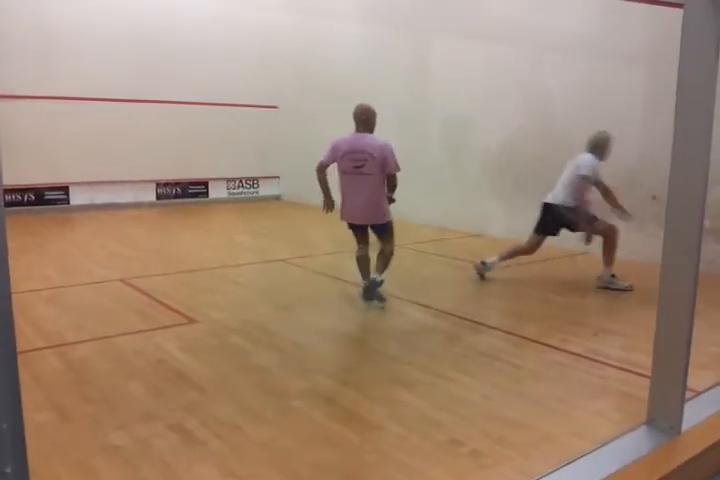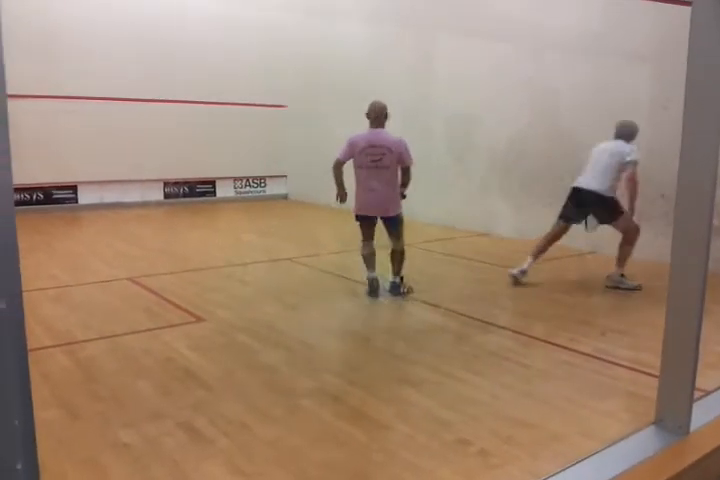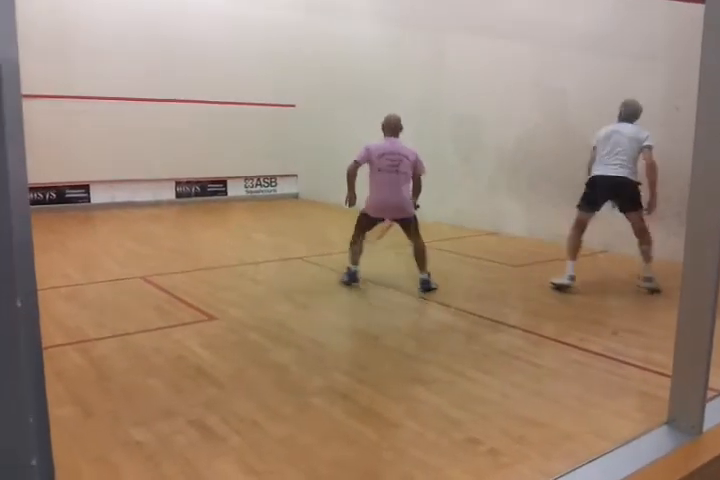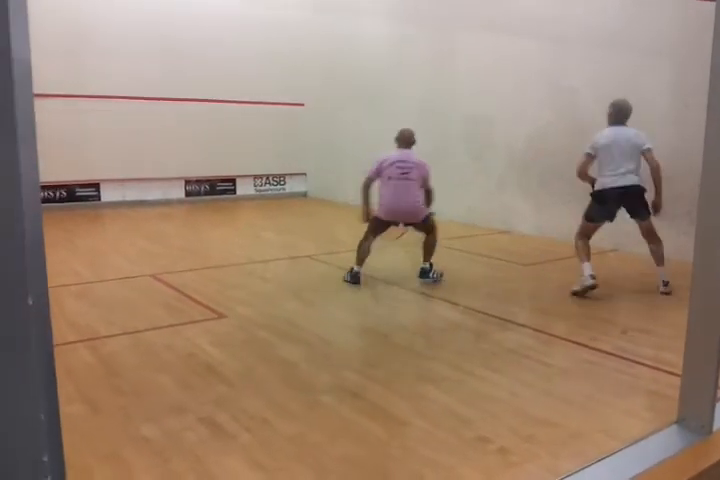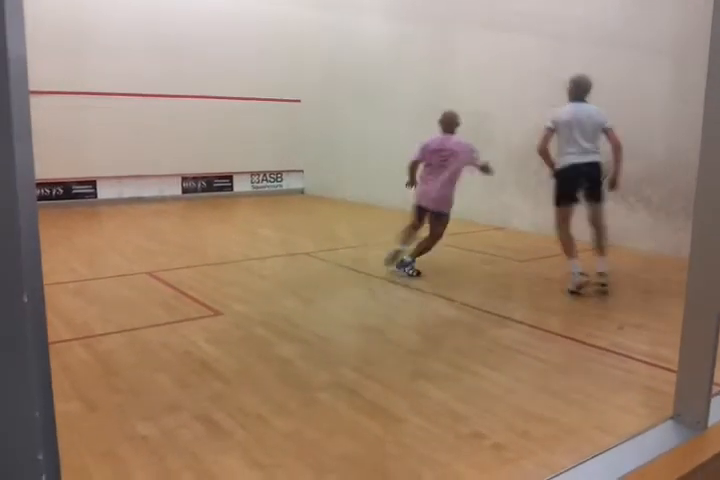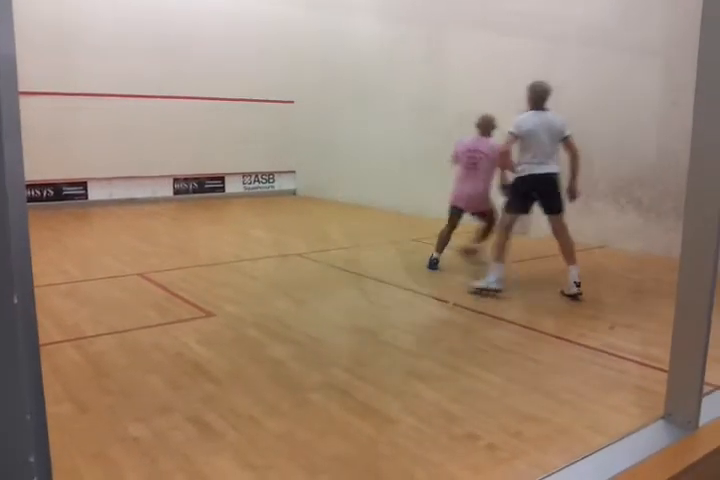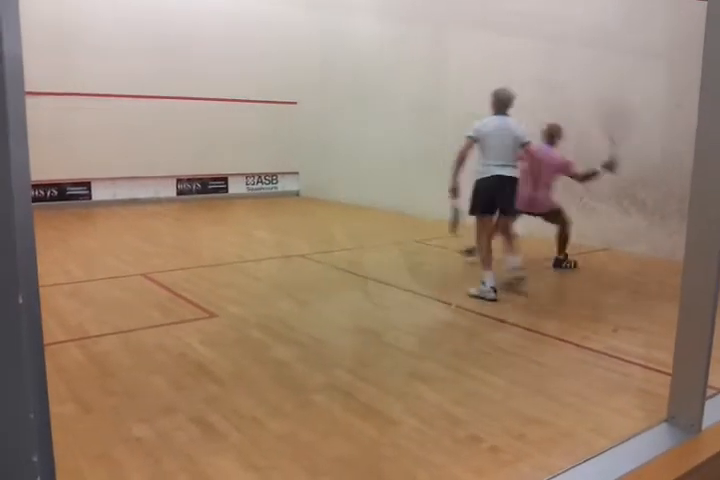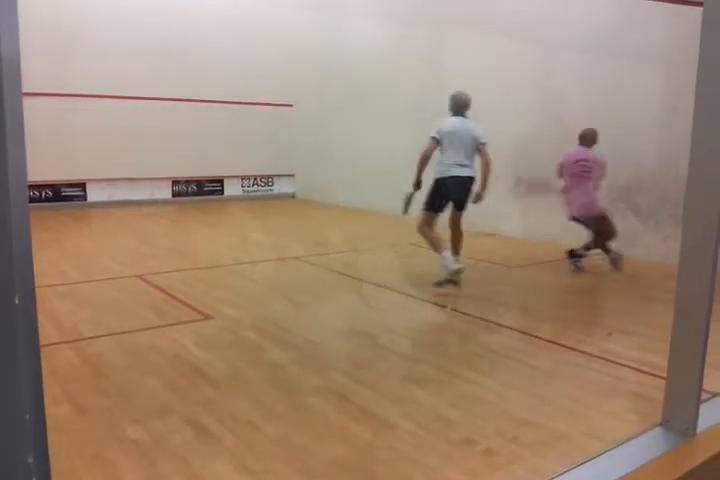
dt=0.2s
person 1, frame 1
left shoulder: (586, 162)
right shoulder: (590, 162)
left elbow: (604, 190)
right elbow: (580, 194)
left wrist: (619, 208)
right wrist: (587, 225)
left hip: (553, 205)
right hip: (562, 208)
left knee: (530, 246)
right knee: (610, 231)
left ankle: (489, 264)
right ankle: (607, 277)
person 1, frame 2
left shoulder: (600, 147)
right shoulder: (630, 150)
right elbow: (631, 178)
right wrist: (630, 209)
left hip: (579, 190)
right hip: (600, 195)
left knee: (554, 234)
right knee: (632, 230)
left ankle: (524, 268)
right ankle: (616, 276)
person 1, frame 3
left shoulder: (604, 131)
right shoulder: (641, 134)
left elbow: (591, 164)
right elbow: (650, 163)
right wrist: (653, 196)
left hip: (598, 179)
right hip: (625, 181)
left knee: (577, 227)
right knee: (641, 231)
left ankle: (569, 275)
right ankle: (648, 277)
person 1, frame 4
left shoulder: (599, 137)
right shoulder: (637, 136)
left elbow: (581, 171)
right elbow: (655, 165)
left wrist: (595, 183)
right wrist: (658, 196)
left hip: (605, 189)
right hip: (633, 189)
left knee: (581, 236)
right knee: (652, 237)
left ankle: (588, 276)
right ankle: (664, 281)
person 1, frame 5
left shoulder: (560, 114)
right shoulder: (598, 113)
left elbow: (542, 146)
right elbow: (616, 144)
left wrist: (553, 166)
right wrist: (616, 174)
left hip: (566, 169)
right hip: (592, 168)
left knee: (562, 225)
right knee: (597, 223)
left ankle: (578, 274)
right ankle: (602, 273)
person 1, frame 6
left shoulder: (522, 121)
right shoulder: (557, 121)
left elbow: (505, 150)
right elbow: (574, 153)
right wrist: (573, 183)
left hip: (526, 178)
right hip: (549, 178)
left knee: (504, 229)
right knee: (561, 232)
left ankle: (493, 280)
right ankle: (574, 282)
person 1, frame 7
left shoulder: (482, 125)
right shoulder: (516, 128)
left elbow: (463, 152)
left wrist: (454, 180)
left hip: (487, 180)
right hip: (509, 181)
left knee: (483, 235)
right knee: (505, 229)
left ankle: (489, 286)
right ankle: (515, 268)
person 1, frame 8
left shoulder: (444, 126)
right shoulder: (474, 129)
left elbow: (427, 153)
right elbow: (486, 160)
left wrist: (418, 177)
right wrist: (482, 188)
left hip: (446, 179)
right hip: (466, 179)
left knee: (425, 226)
right knee: (455, 224)
left ankle: (449, 264)
right ankle: (452, 266)
person 2, frame 1
left shoulder: (339, 144)
right shoulder: (383, 147)
left elbow: (320, 169)
right elbow: (392, 179)
left wrist: (327, 196)
right wrist: (390, 194)
left hip: (351, 209)
right hip: (377, 209)
left knee: (362, 246)
right knee: (388, 245)
left ankle: (368, 285)
right ankle: (375, 280)
person 2, frame 2
left shoulder: (355, 141)
right shoulder: (398, 142)
left elbow: (337, 165)
right elbow: (406, 172)
left wrist: (340, 189)
right wrist: (402, 190)
left hip: (364, 202)
right hip: (390, 202)
left knee: (367, 241)
right knee: (397, 242)
left ankle: (372, 278)
right ankle: (396, 282)
person 2, frame 3
left shoulder: (371, 149)
right shoulder: (411, 153)
left elbow: (352, 169)
right elbow: (417, 182)
left wrist: (351, 192)
right wrist: (414, 200)
left hip: (376, 204)
right hip: (402, 205)
left knee: (358, 234)
right knee: (416, 238)
left ankle: (352, 272)
right ankle: (424, 278)
person 2, frame 4
left shoulder: (385, 160)
right shoulder: (421, 164)
left elbow: (367, 184)
right elbow: (428, 190)
left wrist: (366, 208)
right wrist: (426, 209)
left hip: (388, 209)
right hip: (415, 209)
left knee: (368, 237)
right knee: (432, 232)
left ankle: (355, 272)
right ankle: (426, 268)
person 2, frame 5
left shoulder: (428, 144)
right shoulder: (466, 147)
left elbow: (413, 164)
right elbow: (482, 167)
left wrist: (412, 179)
right wrist: (487, 167)
left hip: (423, 194)
right hip: (442, 198)
left knee: (415, 225)
right knee: (435, 235)
left ankle: (400, 251)
right ankle: (406, 261)
person 2, frame 6
left shoulder: (463, 144)
right shoulder: (495, 149)
left elbow: (456, 160)
left hip: (459, 194)
right hip: (479, 198)
left knee: (450, 227)
right knee: (490, 222)
left ankle: (435, 258)
right ankle: (473, 246)
person 2, frame 7
left shoulder: (531, 151)
right shoulder: (560, 160)
right elbow: (580, 178)
right wrist: (601, 169)
left hip: (519, 199)
right hip: (540, 202)
right knee: (564, 223)
left ankle: (477, 249)
right ankle: (560, 259)
person 2, frame 8
left shoulder: (566, 158)
right shoulder: (599, 162)
left elbow: (561, 175)
left hip: (574, 207)
right hip: (590, 207)
right knee: (609, 233)
left ankle: (610, 254)
right ankle: (579, 252)
